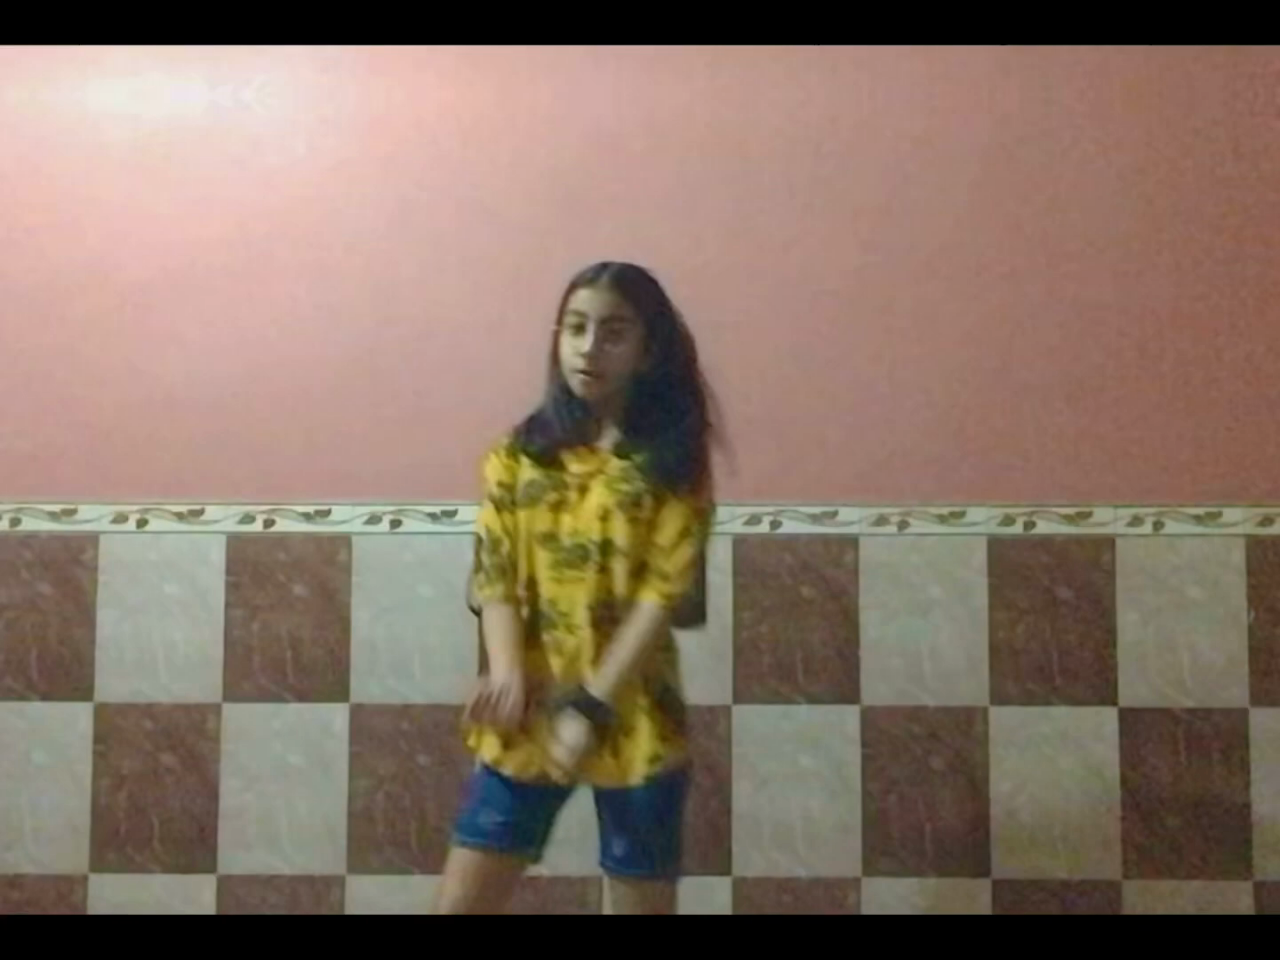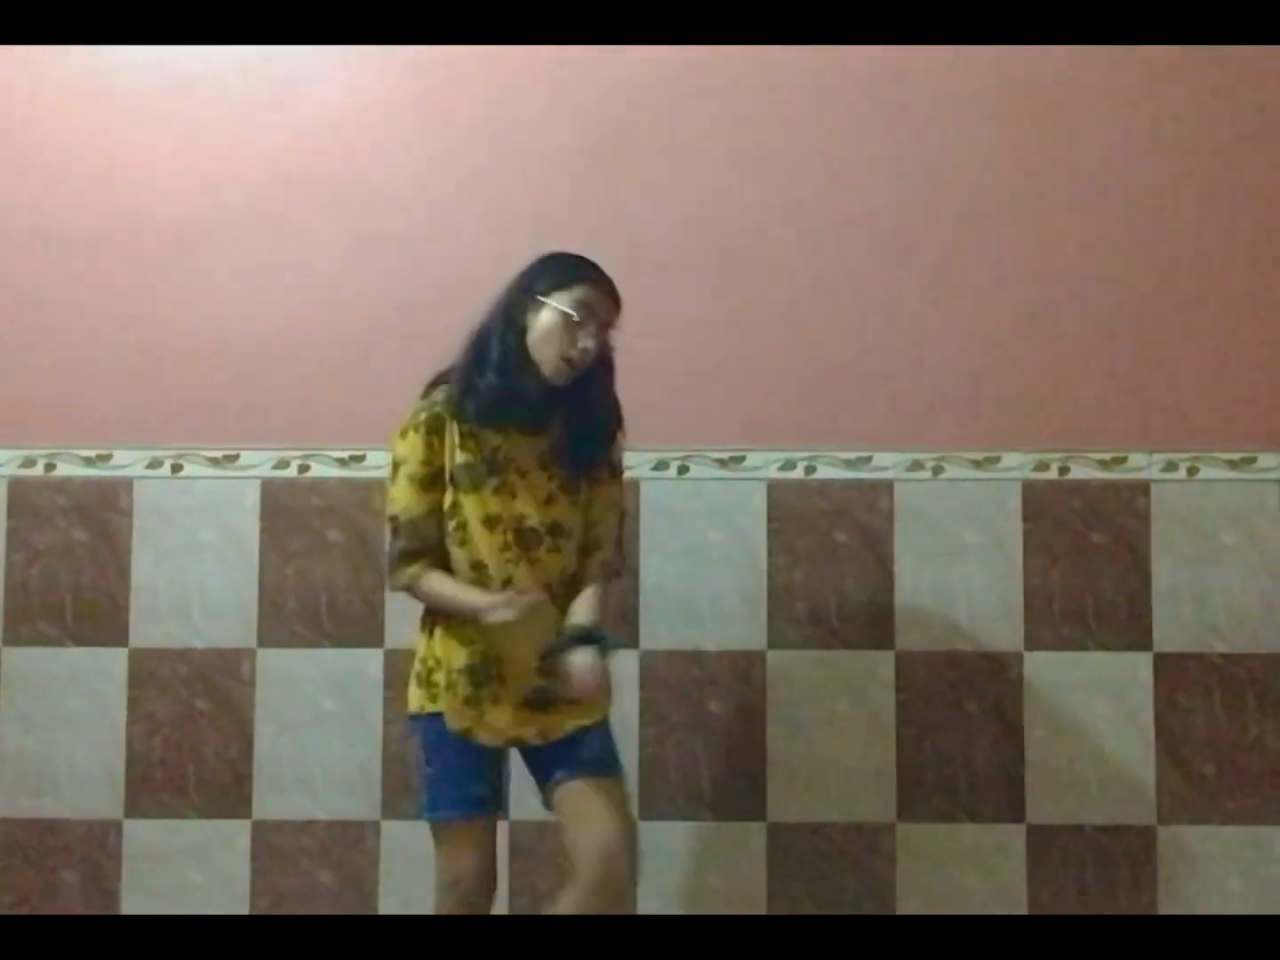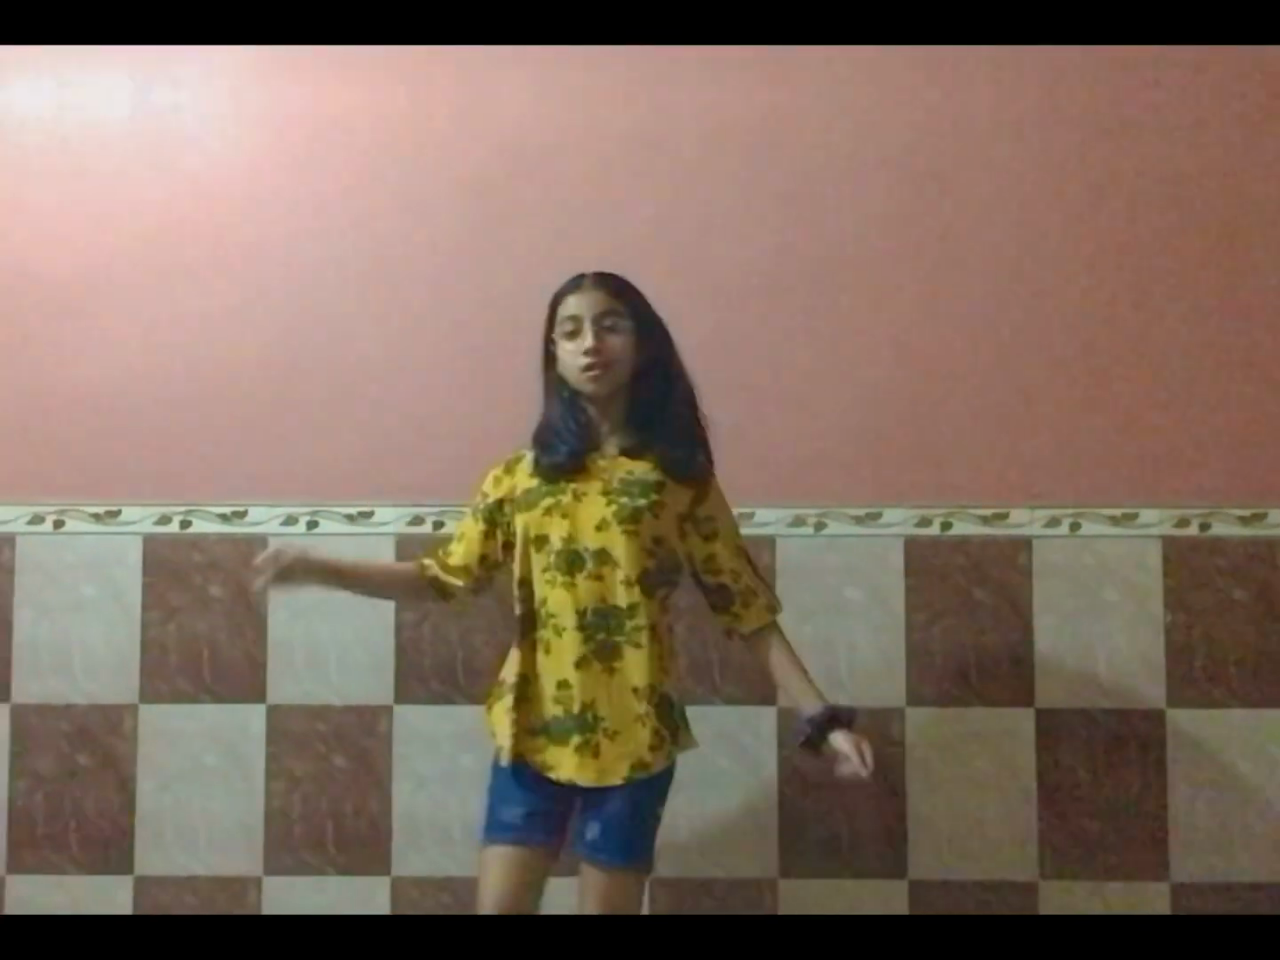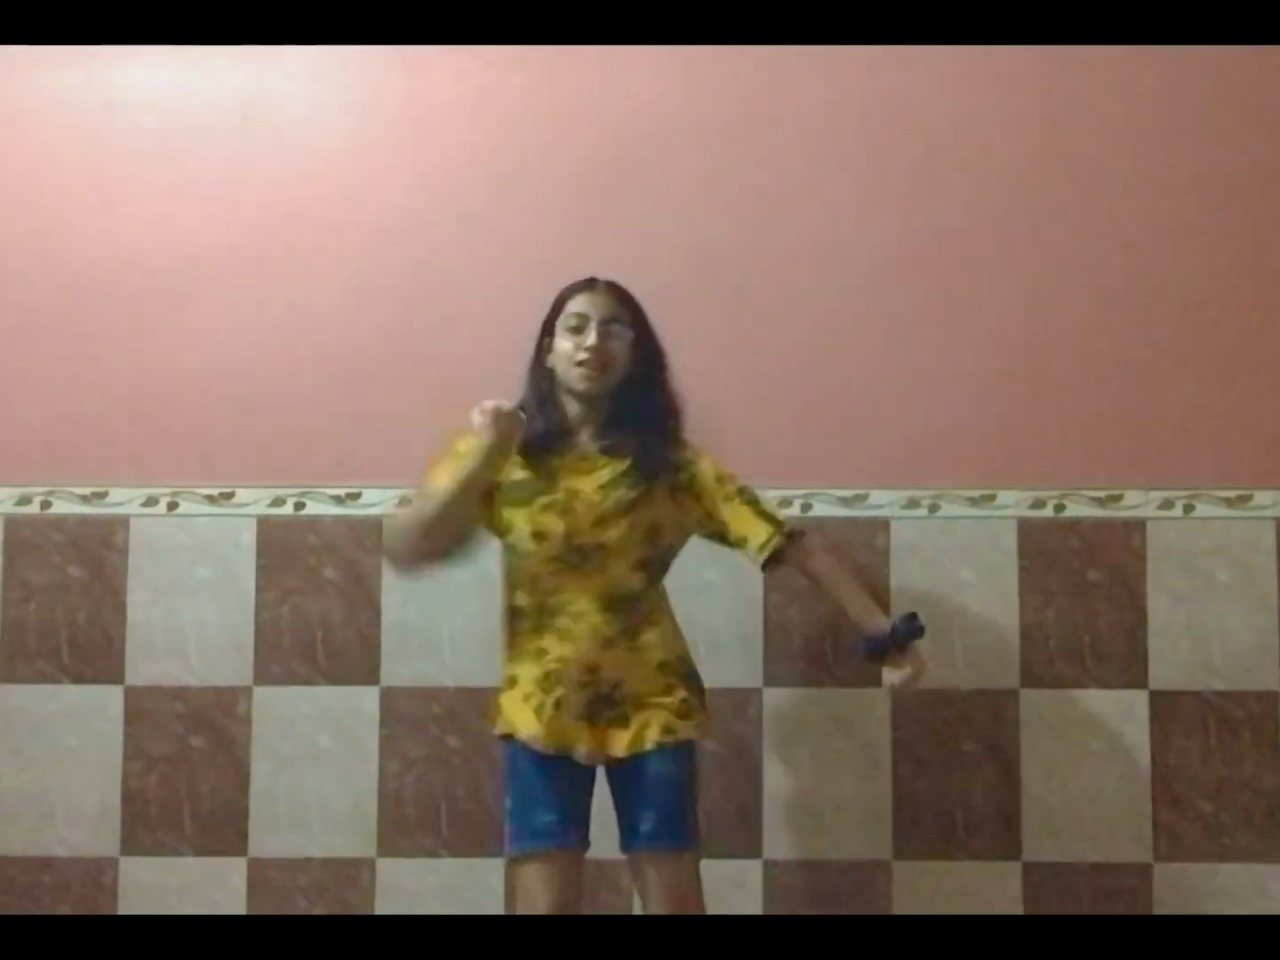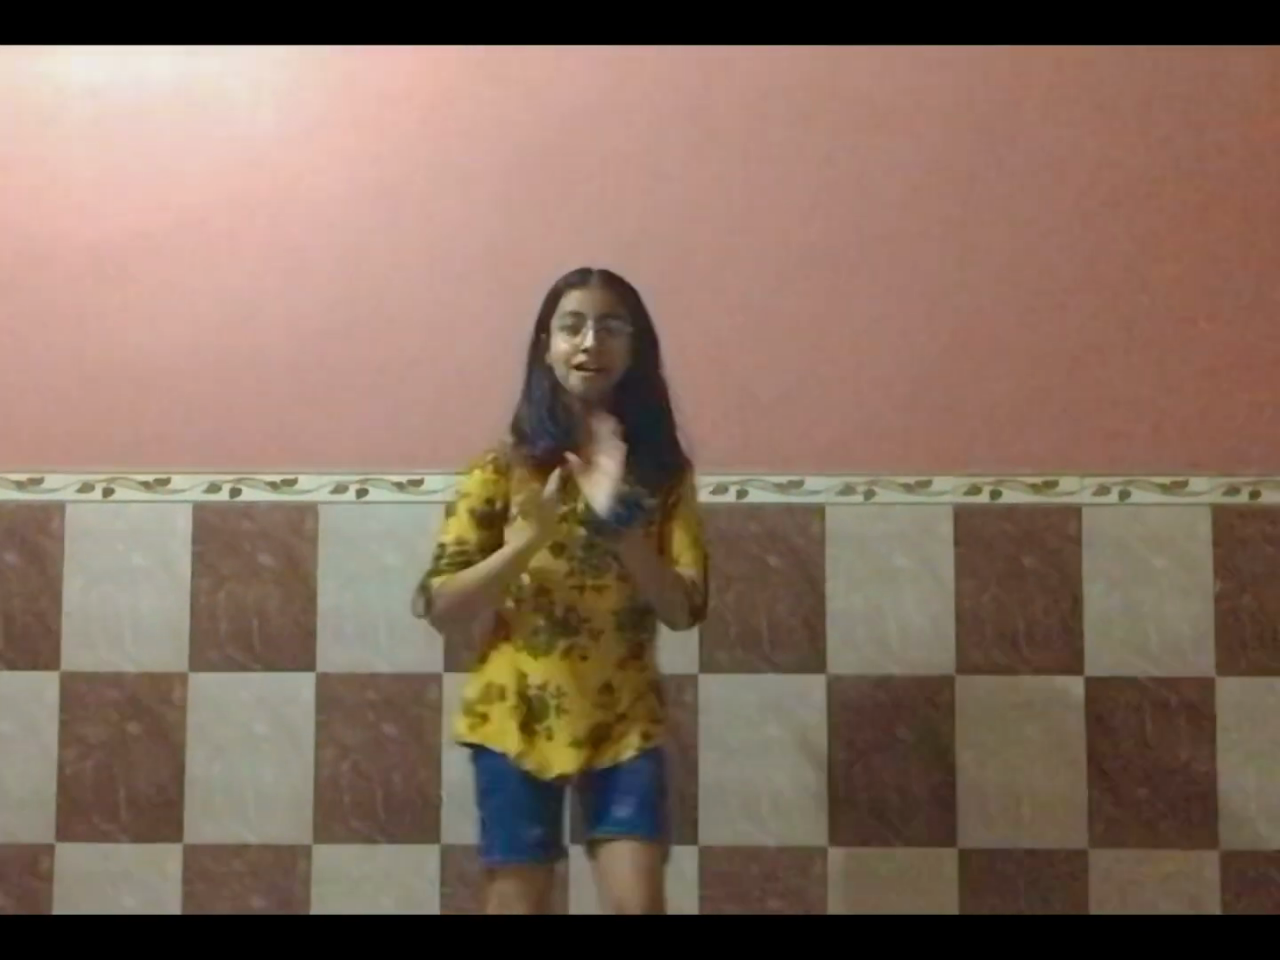
dt=1s
person 1, frame 1
left shoulder: (676, 464)
right shoulder: (516, 457)
left elbow: (665, 596)
right elbow: (491, 581)
left wrist: (592, 707)
right wrist: (504, 672)
left hip: (632, 720)
right hip: (525, 719)
left knee: (642, 919)
right knee: (459, 911)
person 1, frame 2
left shoulder: (589, 434)
right shoulder: (434, 423)
left elbow: (601, 563)
right elbow: (407, 562)
left wrist: (585, 641)
right wrist: (482, 606)
left hip: (559, 685)
right hip: (458, 679)
left knee: (608, 862)
right knee: (465, 882)
person 1, frame 3
left shoulder: (677, 477)
right shoulder: (523, 474)
left elbow: (749, 607)
right elbow: (438, 578)
left wrist: (822, 718)
right wrist: (312, 568)
left hip: (631, 732)
right hip: (527, 725)
left knee: (608, 918)
right knee: (502, 915)
person 1, frame 4
left shoulder: (671, 464)
right shoulder: (500, 454)
left elbow: (788, 541)
right elbow: (406, 548)
left wrist: (883, 635)
right wrist: (478, 464)
left hip: (652, 709)
right hip: (543, 710)
left knee: (673, 910)
right knee: (542, 910)
person 1, frame 5
left shoulder: (661, 468)
right shoulder: (503, 469)
left elbow: (685, 610)
right elbow: (439, 608)
left wrist: (618, 516)
right wrist: (525, 542)
left hip: (626, 722)
right hip: (522, 719)
left knee: (638, 914)
right knee: (517, 913)
